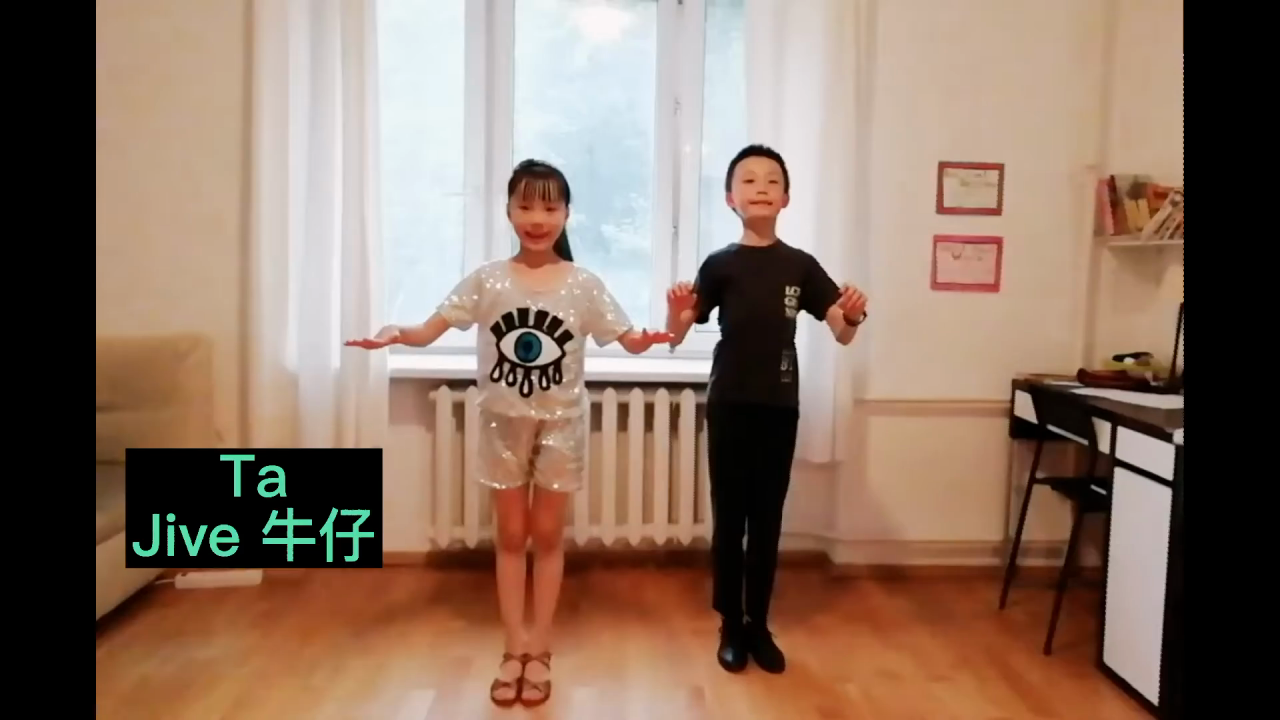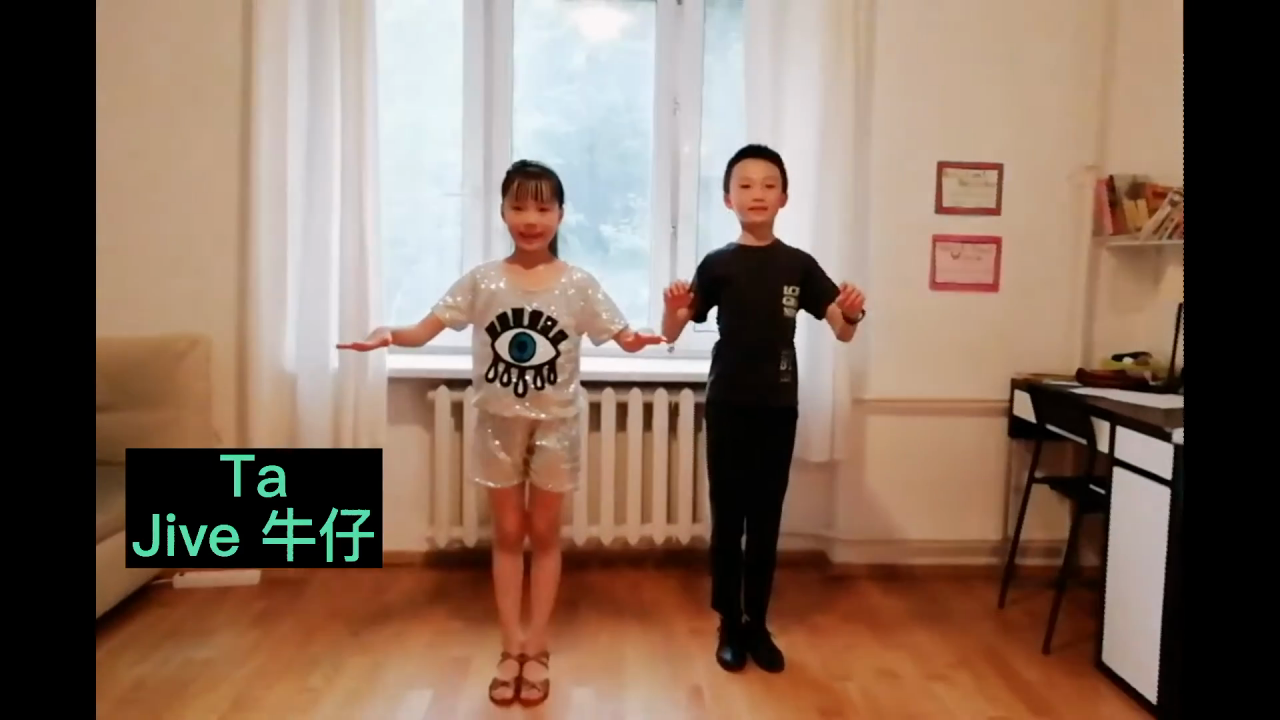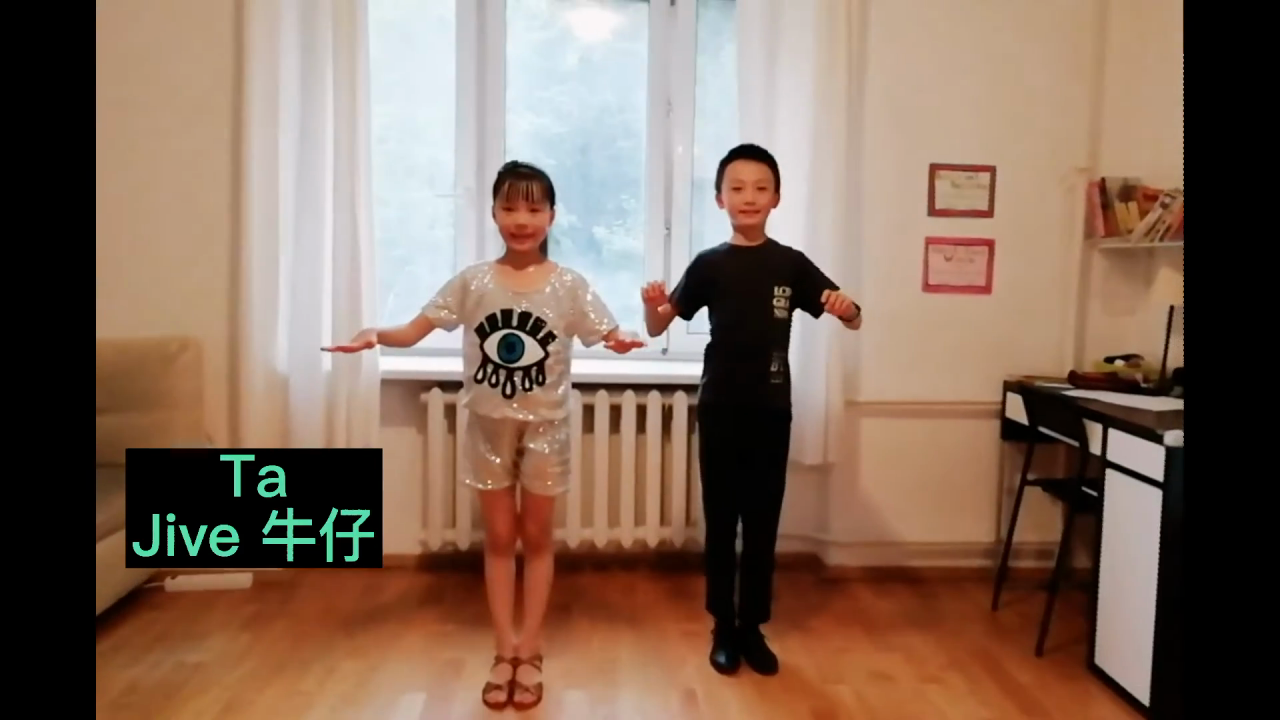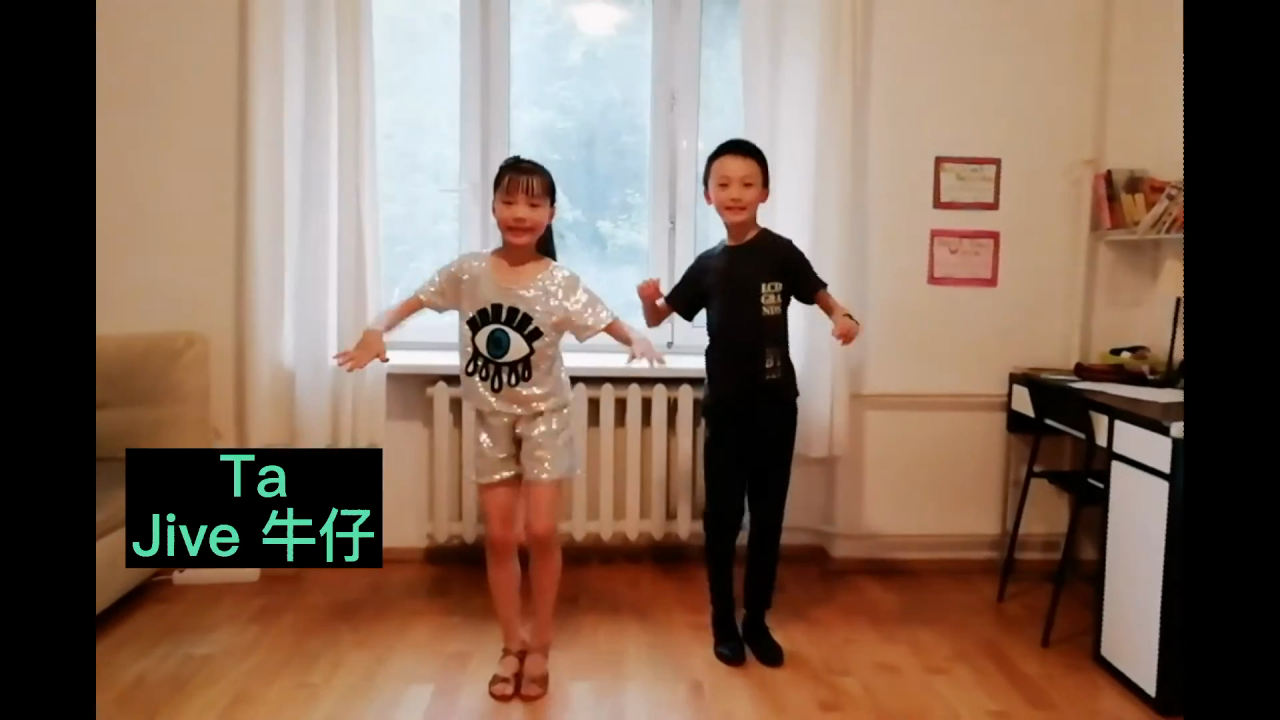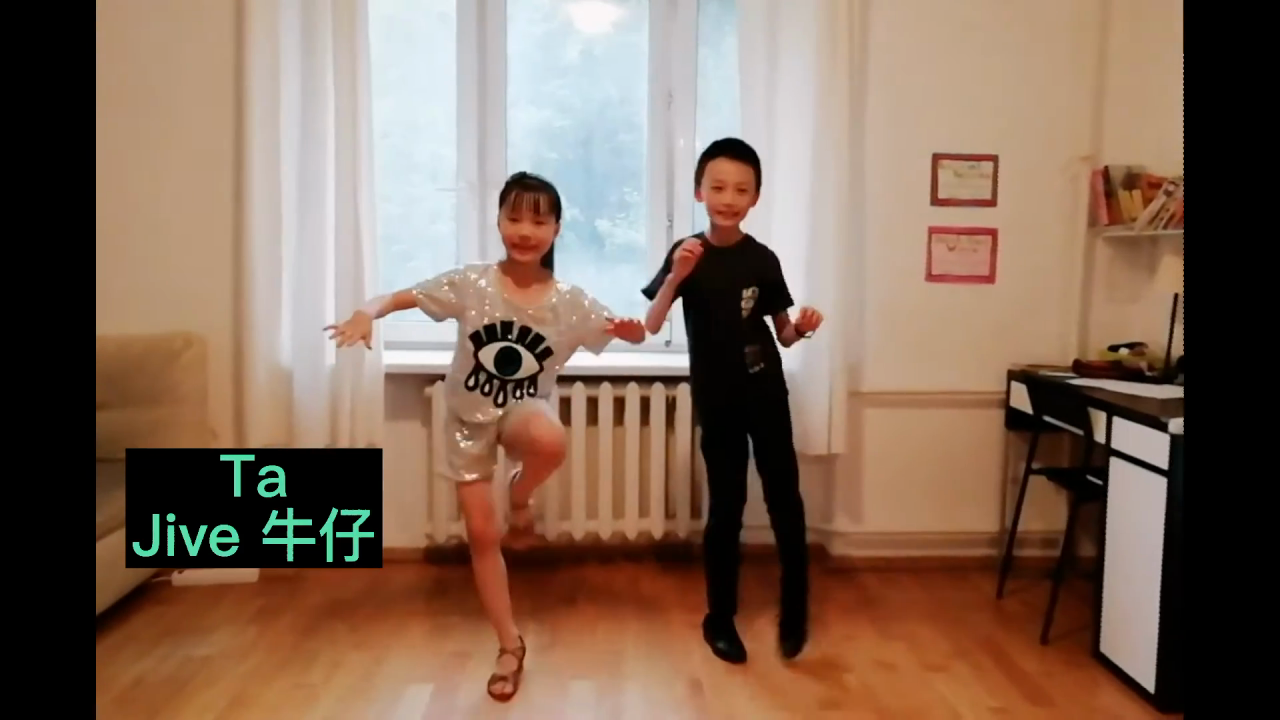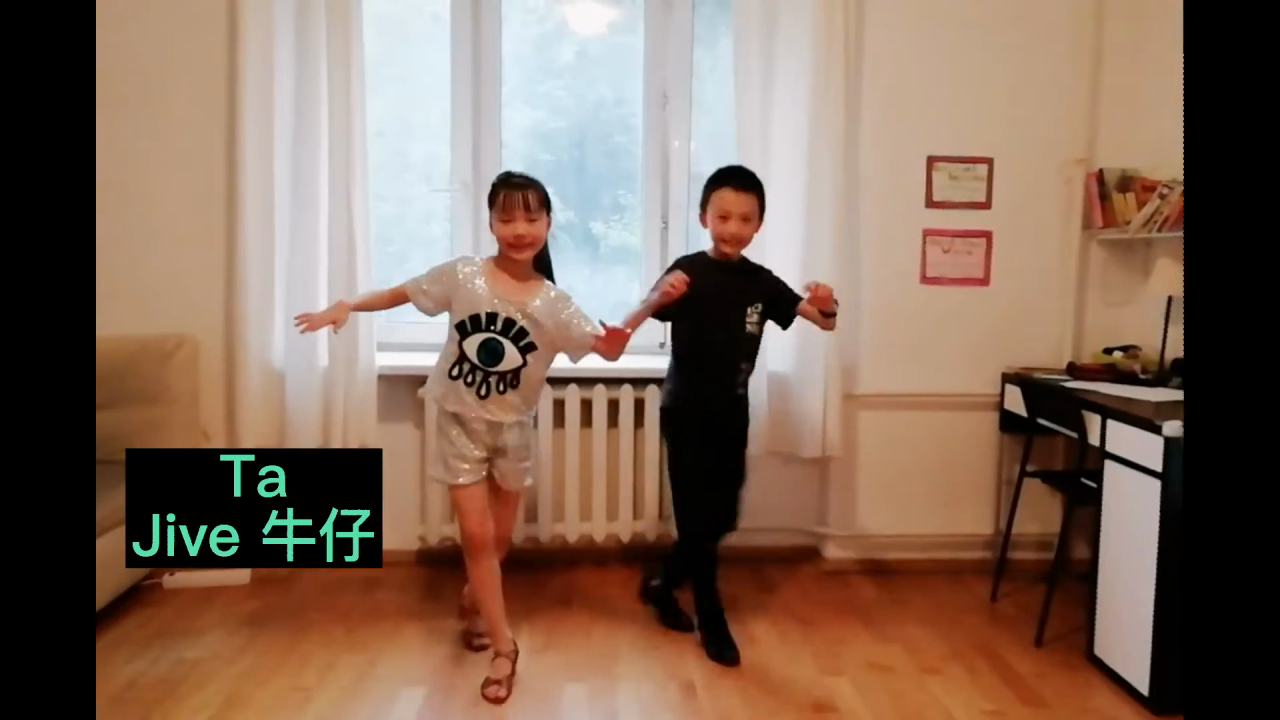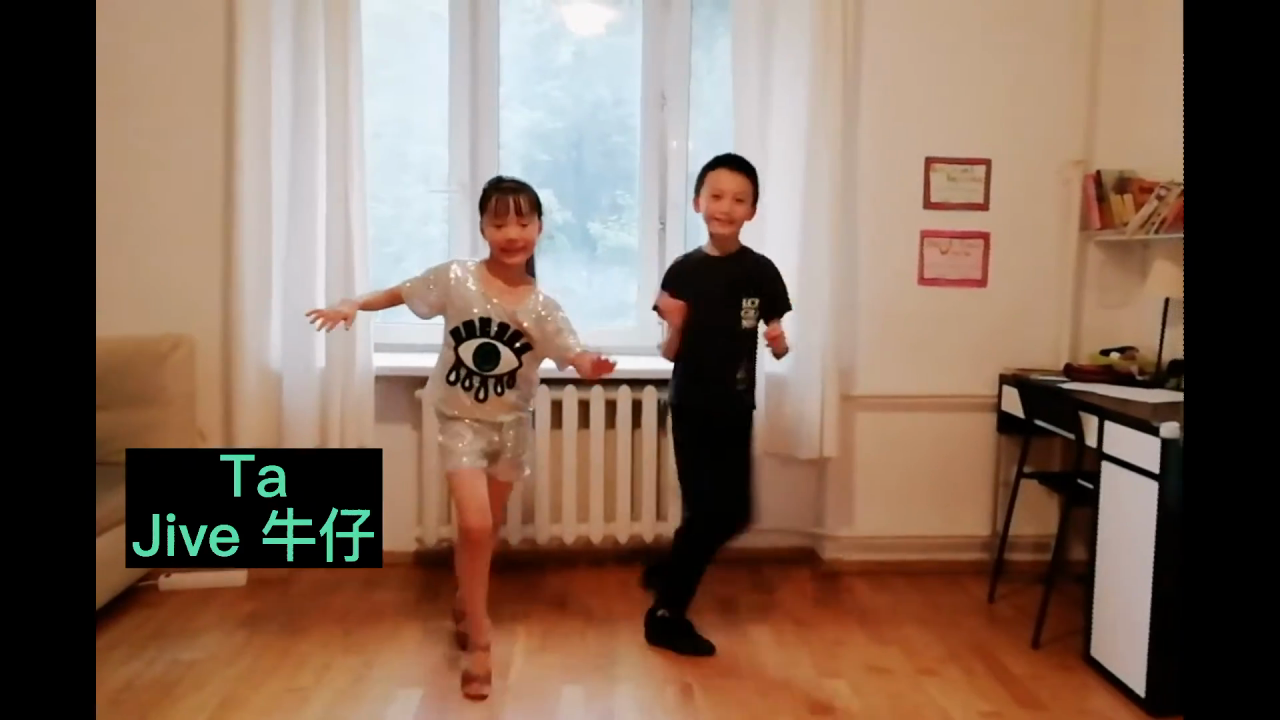
dt=0.3s
person 1, frame 1
left shoulder: (583, 285)
right shoulder: (487, 280)
left elbow: (629, 340)
right elbow: (429, 331)
left wrist: (650, 338)
right wrist: (396, 332)
left hip: (560, 423)
right hip: (504, 423)
left knee: (547, 535)
right knee: (510, 535)
left ankle: (539, 650)
right ankle: (513, 649)
person 1, frame 2
left shoulder: (579, 284)
right shoulder: (481, 281)
left elbow: (623, 337)
right elbow: (424, 331)
left wrist: (640, 340)
right wrist: (388, 334)
left hip: (555, 423)
right hip: (499, 423)
left knee: (545, 534)
right knee: (508, 535)
left ankle: (537, 649)
right ankle: (511, 648)
person 1, frame 3
left shoulder: (568, 285)
right shoulder: (472, 282)
left elbow: (612, 336)
right elbow: (413, 331)
left wrist: (624, 343)
right wrist: (375, 334)
left hip: (545, 425)
right hip: (489, 425)
left knee: (536, 537)
right knee: (499, 538)
left ankle: (530, 652)
right ankle: (504, 652)
person 1, frame 4
left shoulder: (562, 283)
right shoulder: (468, 271)
left elbow: (616, 326)
right elbow: (410, 301)
left wrist: (639, 342)
right wrist: (376, 330)
left hip: (544, 415)
right hip: (490, 419)
left knee: (542, 534)
right knee: (499, 537)
left ankle: (540, 646)
right ankle: (513, 646)
person 1, frame 5
left shoulder: (568, 300)
right shoulder: (468, 283)
left elbow: (625, 330)
right elbow: (396, 297)
left wrist: (633, 332)
right wrist: (365, 314)
left hip: (524, 411)
right hip: (469, 420)
left knee: (549, 441)
right knee: (481, 534)
left ankle: (520, 495)
right ankle: (509, 645)
person 1, frame 6
left shoulder: (554, 303)
right shoulder: (461, 274)
left elbow: (602, 348)
right elbow: (402, 293)
left wrist: (615, 343)
right wrist: (346, 306)
left hip: (514, 426)
right hip: (461, 422)
left knee: (499, 537)
right knee: (478, 536)
left ankle: (472, 602)
right ankle: (504, 649)
person 1, frame 7
left shoulder: (544, 307)
right shoulder: (454, 278)
left elbow: (579, 361)
right elbow: (399, 294)
left wrist: (597, 366)
right wrist: (352, 305)
left hip: (512, 425)
right hip: (461, 421)
left knee: (488, 531)
right knee: (475, 528)
left ankle: (465, 607)
right ankle: (478, 640)
person 2, frame 1
left shoulder: (800, 265)
right shoulder: (720, 264)
left elbow: (842, 333)
right elbow: (676, 337)
left wrist: (854, 313)
right wrist: (676, 310)
left hip: (780, 407)
right hip: (729, 405)
left knee: (767, 519)
right knee: (729, 517)
left ankle: (758, 625)
right ankle: (731, 626)
person 2, frame 2
left shoulder: (799, 265)
right shoulder: (718, 264)
left elbow: (843, 330)
right elbow: (672, 334)
left wrist: (852, 311)
right wrist: (673, 310)
left hip: (778, 407)
right hip: (728, 405)
left knee: (766, 519)
right knee: (728, 518)
left ankle: (757, 624)
right ankle: (730, 626)
person 2, frame 3
left shoulder: (792, 263)
right shoulder: (710, 263)
left elbow: (852, 321)
right elbow: (657, 328)
left wrist: (846, 306)
right wrist: (652, 306)
left hip: (772, 409)
right hip: (720, 407)
left knee: (763, 521)
right knee: (721, 520)
left ankle: (751, 627)
right ankle: (723, 629)
person 2, frame 4
left shoulder: (780, 253)
right shoulder: (706, 266)
left elbow: (825, 301)
right elbow: (657, 319)
left wrist: (845, 321)
right wrist: (648, 301)
left hip: (775, 403)
right hip: (725, 405)
left knee: (768, 513)
right knee: (723, 512)
left ankle: (756, 620)
right ankle: (724, 620)
person 2, frame 5
left shoulder: (761, 260)
right shoulder: (688, 255)
left elbow: (785, 333)
right elbow: (652, 326)
left wrist: (804, 325)
right wrist: (675, 278)
left hip: (764, 392)
right hip: (714, 400)
left knee: (783, 494)
right knee: (725, 508)
left ankle: (794, 601)
right ankle: (719, 618)
person 2, frame 6
left shoulder: (764, 282)
right shoulder: (690, 270)
left elbow: (823, 323)
right elbow: (631, 325)
left wrist: (824, 309)
right wrist: (660, 299)
left hip: (731, 414)
right hip: (687, 411)
left knee: (720, 514)
right knee: (698, 515)
left ankle: (661, 582)
right ankle: (711, 619)
person 2, frame 7
left shoulder: (761, 271)
right shoulder: (685, 270)
left elbow: (779, 349)
right elbow: (670, 352)
left wrist: (779, 340)
right wrist: (673, 328)
left hip: (736, 407)
right hip: (692, 406)
left knee: (734, 511)
right knee: (706, 510)
left ankle: (663, 579)
right ankle: (667, 615)
